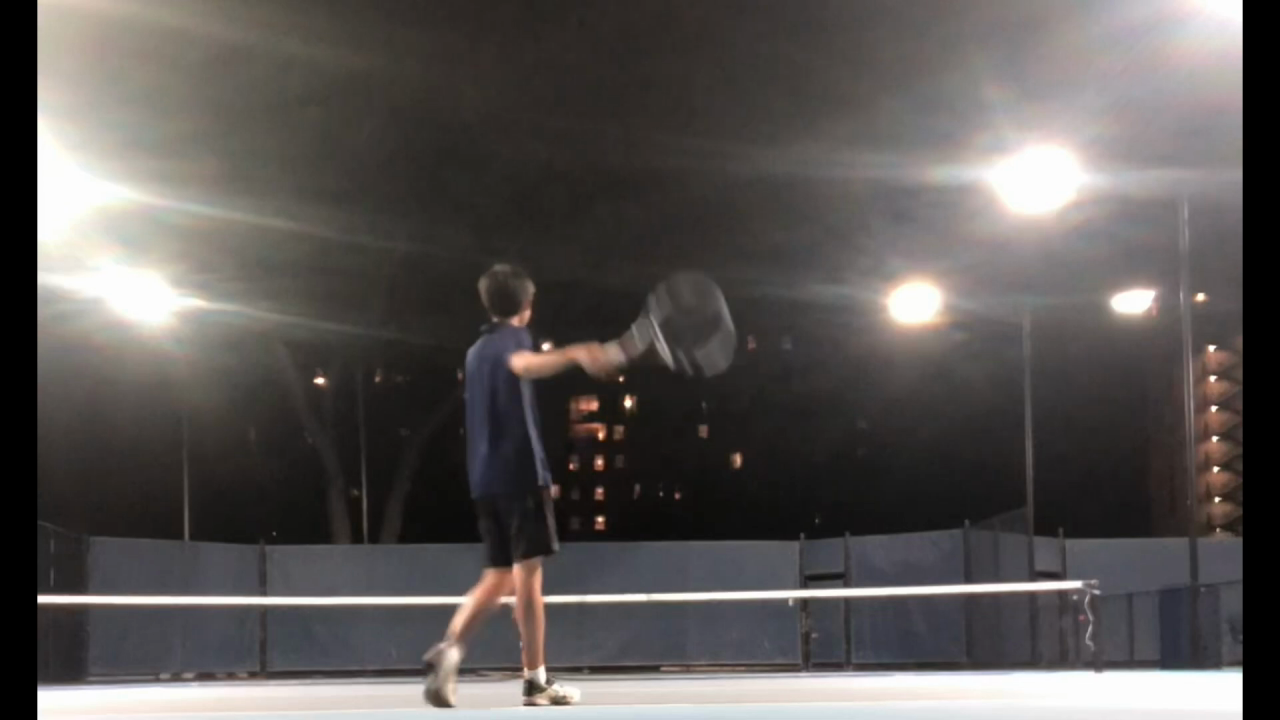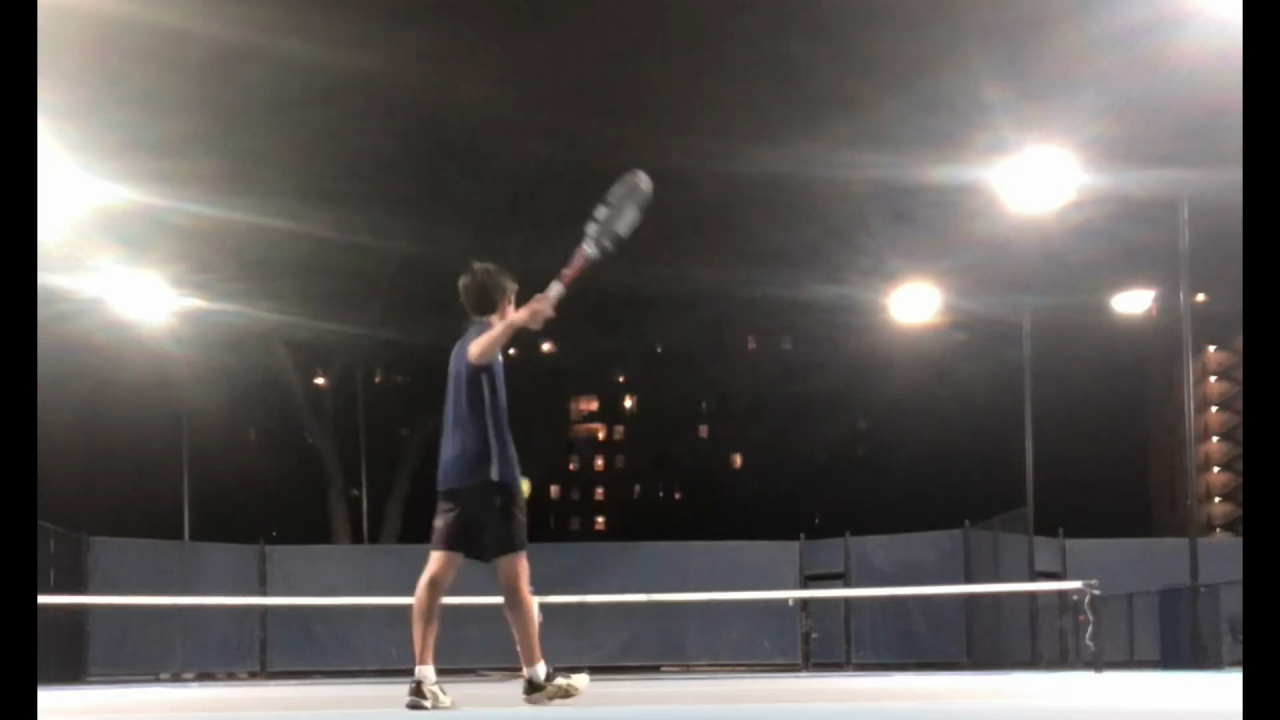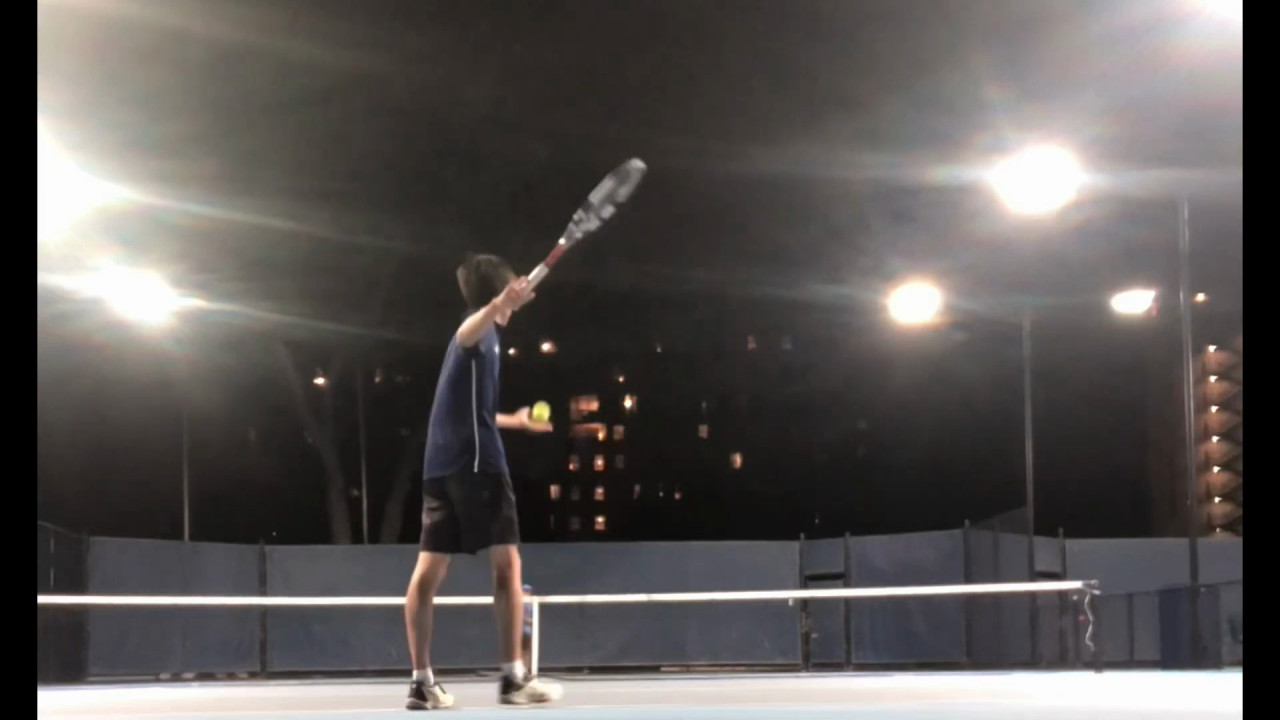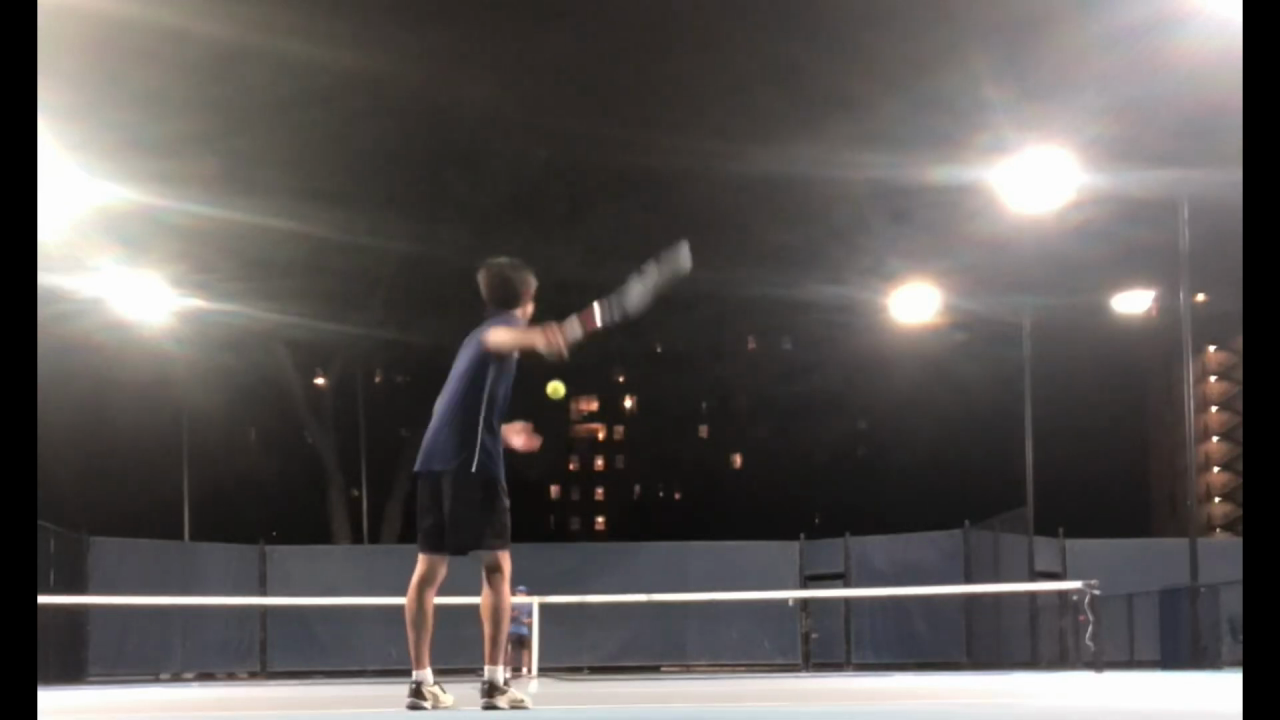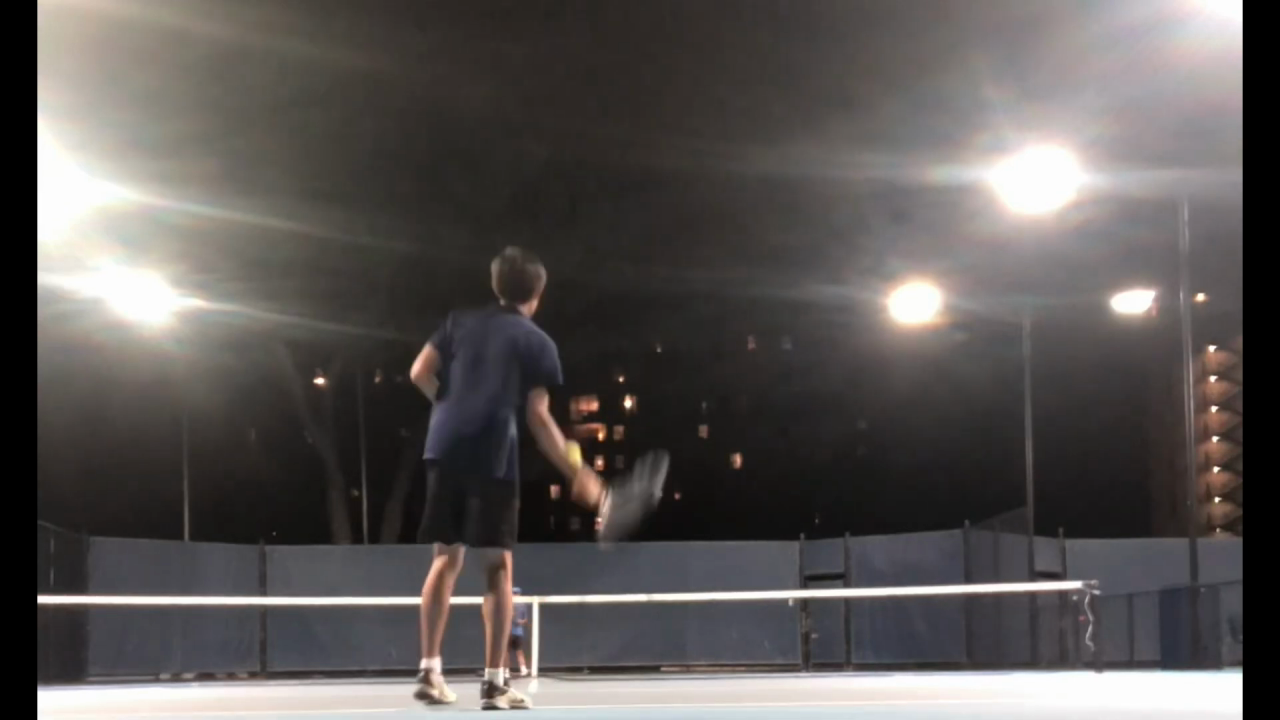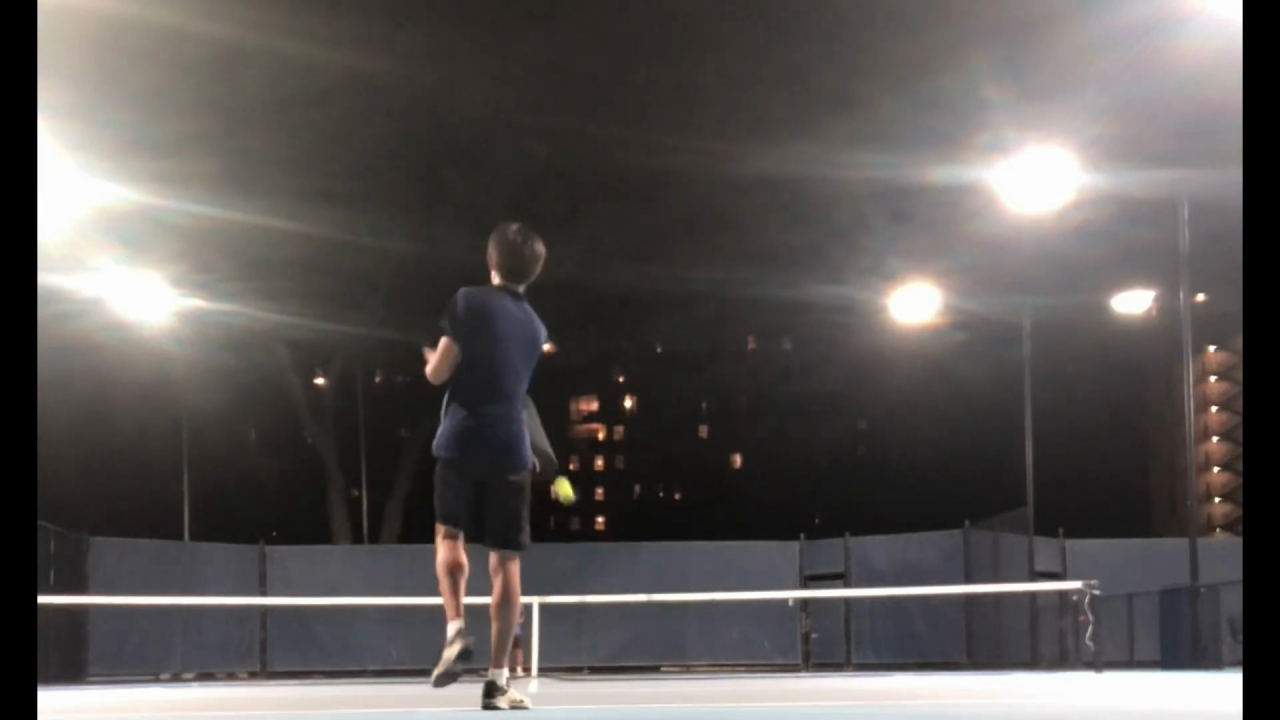
dt=0.2s
person 1, frame 1
left shoulder: (475, 353)
right shoulder: (513, 336)
right elbow: (524, 364)
right wrist: (574, 354)
left hip: (484, 478)
right hip: (521, 472)
left knee: (497, 577)
right knee: (527, 574)
left ankle: (447, 654)
right ankle: (537, 680)
person 1, frame 2
left shoulder: (465, 346)
right shoulder: (484, 333)
right elbow: (479, 353)
right wrist: (519, 321)
left hip: (455, 474)
right hip: (488, 471)
left knee: (437, 572)
right knee: (513, 573)
left ankle: (423, 679)
right ankle: (537, 677)
person 1, frame 3
left shoulder: (476, 330)
right shoulder: (482, 328)
right elbow: (465, 333)
left wrist: (512, 421)
right wrist: (501, 305)
left hip: (440, 463)
right hip: (475, 462)
left knee: (428, 570)
right knee: (506, 564)
left ankle: (422, 683)
right ankle: (514, 676)
person 1, frame 4
left shoulder: (476, 338)
right shoulder: (506, 325)
right elbow: (498, 339)
right wrist: (536, 337)
left hip: (433, 458)
right hip: (472, 460)
left knee: (428, 570)
right knee: (496, 567)
left ankle: (421, 680)
right ankle: (494, 681)
person 1, frame 5
left shoulder: (461, 321)
right shoulder: (538, 342)
left elbow: (420, 373)
right elbow: (540, 420)
right wrist: (580, 477)
left hip: (445, 448)
right hip: (491, 458)
left knee: (446, 559)
right knee: (496, 566)
left ankle: (430, 672)
right ankle: (494, 682)
person 1, frame 6
left shoulder: (469, 301)
right shoulder: (534, 327)
left elbow: (437, 371)
left wrist: (448, 378)
left hip: (459, 444)
right hip: (511, 452)
left knee: (449, 536)
right knee: (507, 565)
left ankle: (456, 632)
right ankle: (497, 682)
